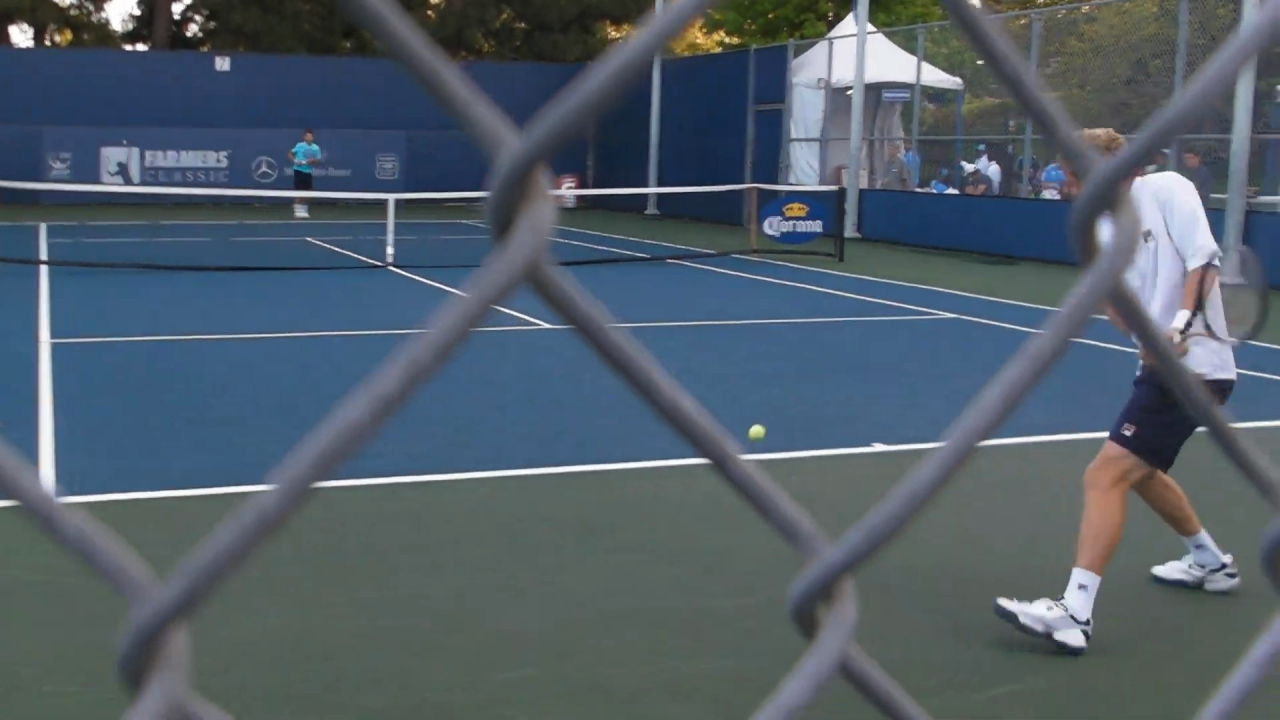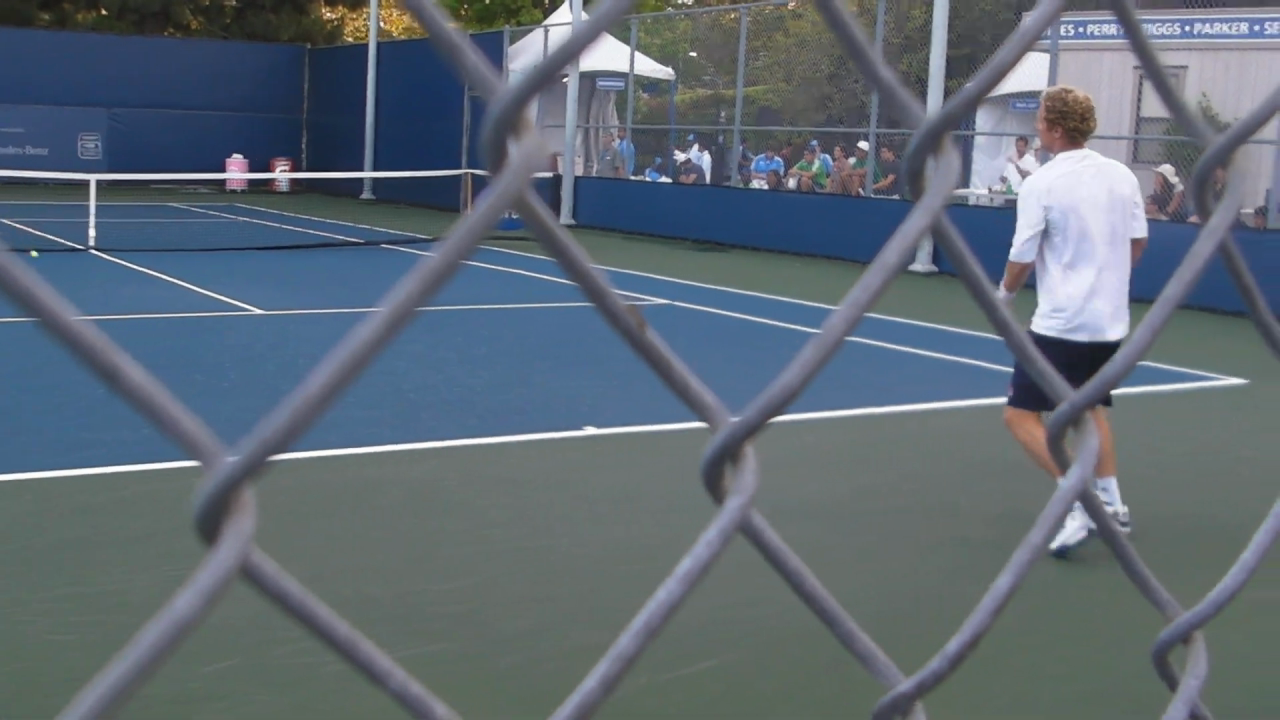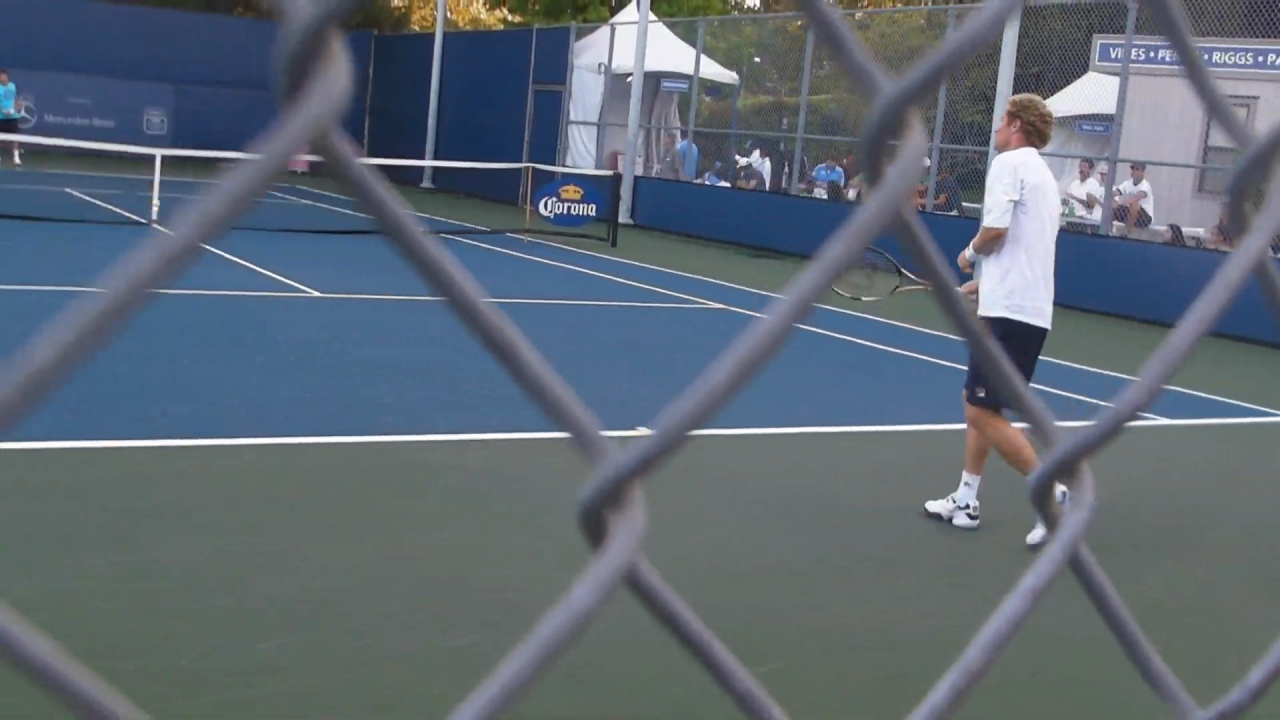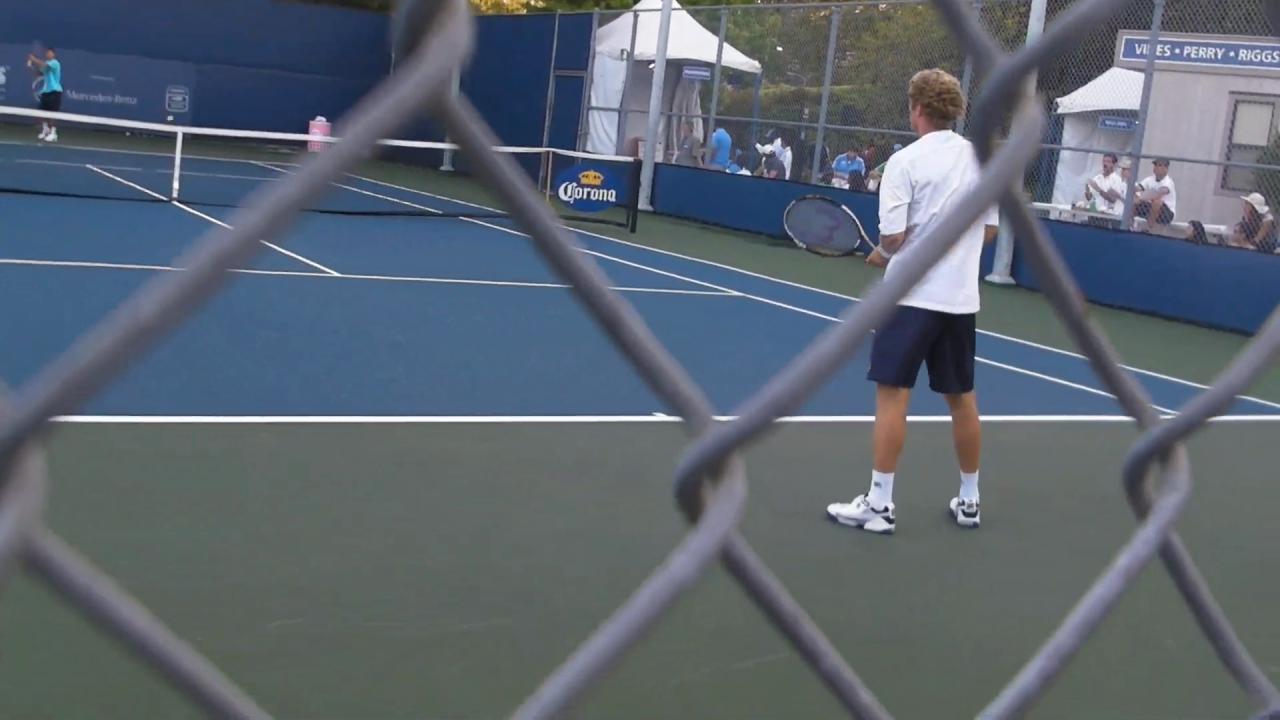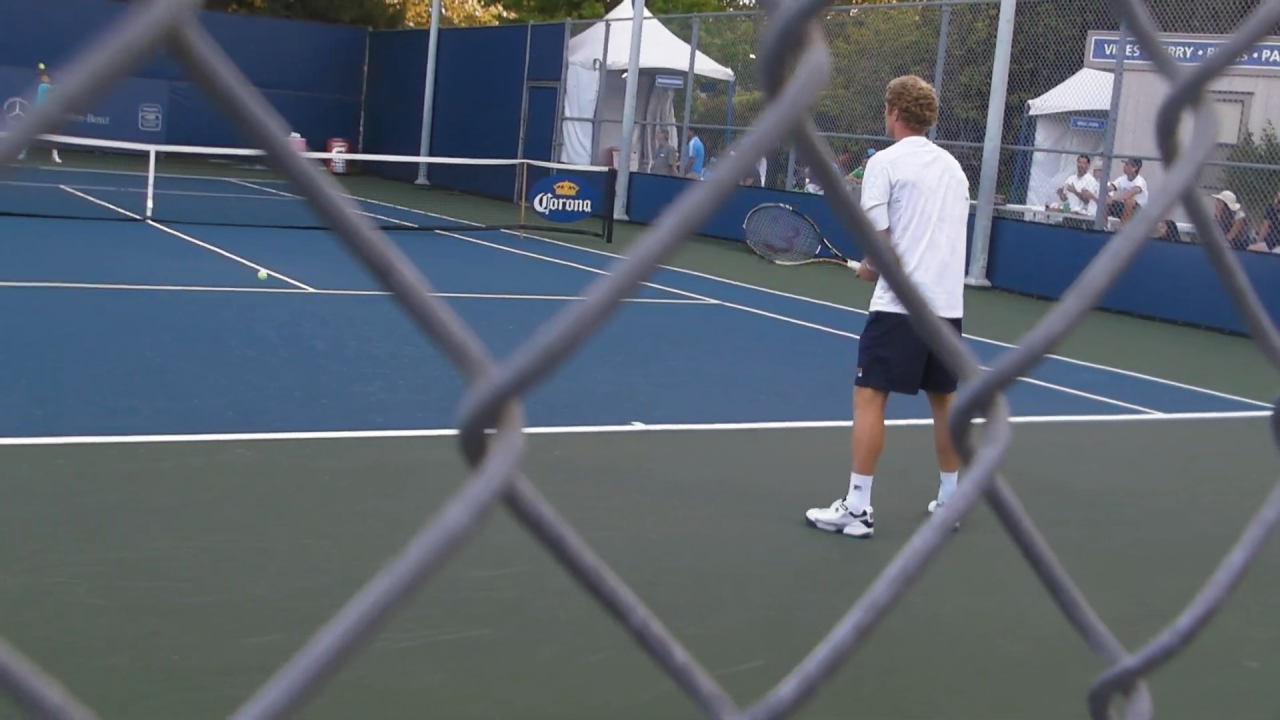
dt=1s
person 1, frame 1
left shoulder: (1168, 189)
right shoulder: (1101, 226)
left elbow: (1203, 263)
left wrist: (1177, 330)
left hip: (1196, 367)
left knee: (1105, 477)
right knee: (1134, 468)
left ankle: (1073, 613)
right ankle: (1211, 562)
person 1, frame 2
left shoulder: (1041, 185)
right shoulder: (1122, 175)
left elbow: (1022, 259)
right elbow: (1138, 242)
left wrist: (1004, 294)
left hip: (1061, 325)
right hip: (1111, 321)
left knee: (1021, 416)
right knee: (1091, 408)
left ankle: (1081, 506)
right ankle: (1111, 507)
person 1, frame 3
left shoulder: (1009, 163)
right shoulder: (1040, 172)
left elbow: (994, 231)
left wrist: (970, 254)
right wrist: (981, 282)
left hip: (1009, 310)
right hip: (1027, 308)
left knee: (983, 413)
right knee: (983, 408)
left ankle: (1052, 494)
right ankle: (966, 501)
person 1, frame 4
left shoulder: (906, 161)
right shoulder: (981, 159)
left elbow: (893, 237)
right elbow: (989, 228)
left wrist: (883, 255)
left hip: (913, 295)
right hip: (961, 298)
left knee: (892, 394)
right knee: (962, 399)
left ankle: (879, 504)
right ankle: (969, 500)
person 1, frame 5
left shoulder: (886, 161)
right shoulder: (952, 166)
left elbow: (876, 234)
left wrist: (871, 266)
left hip: (901, 301)
right hip: (948, 301)
left knee: (869, 397)
right knee: (944, 399)
left ankle: (857, 507)
right ankle: (949, 500)
